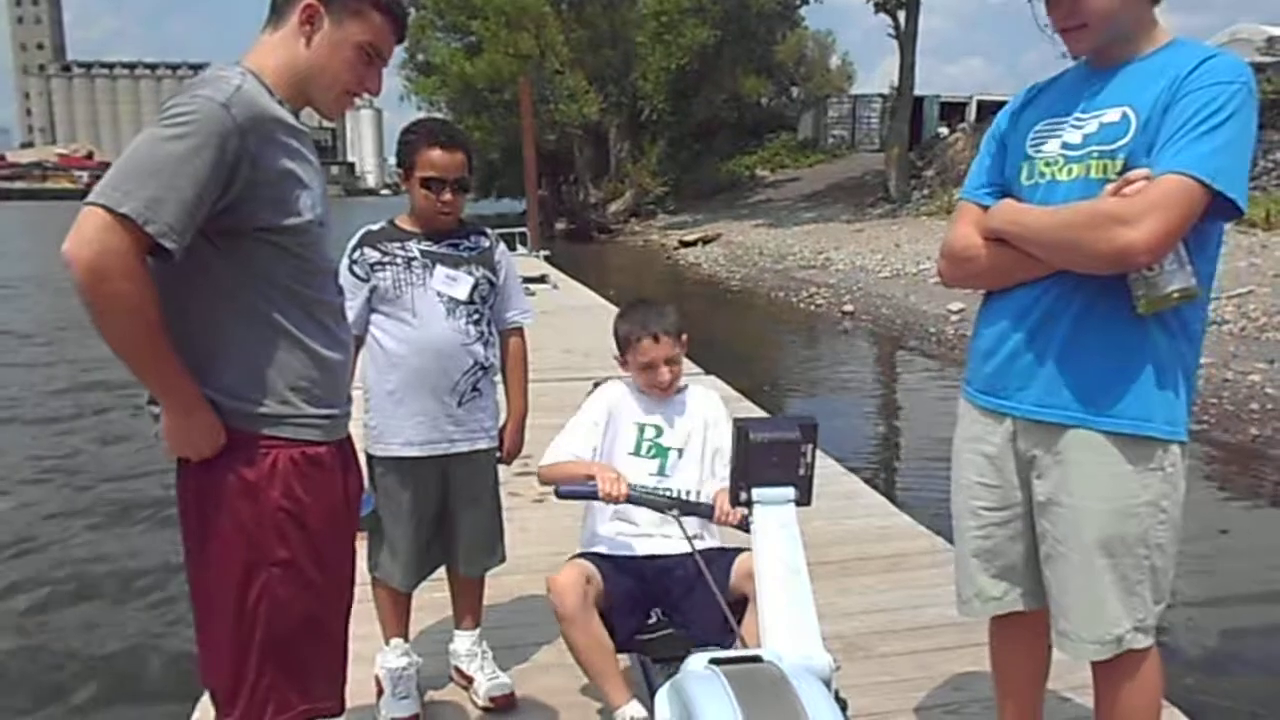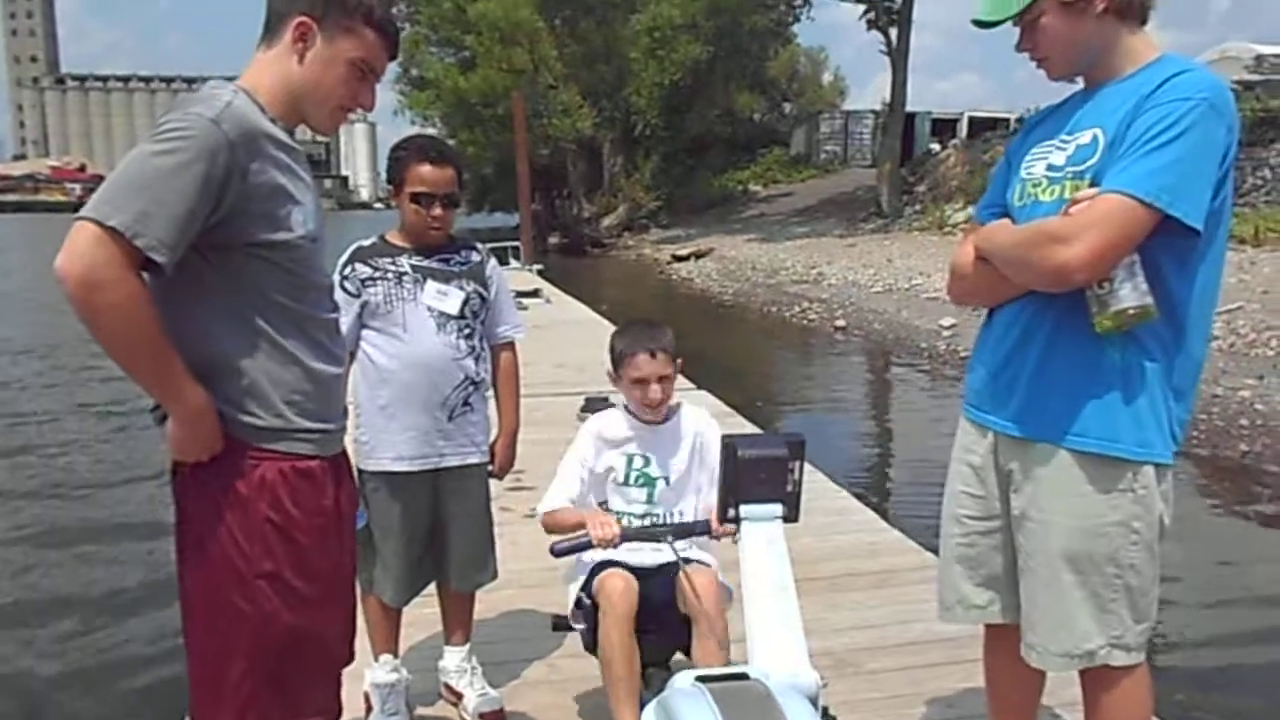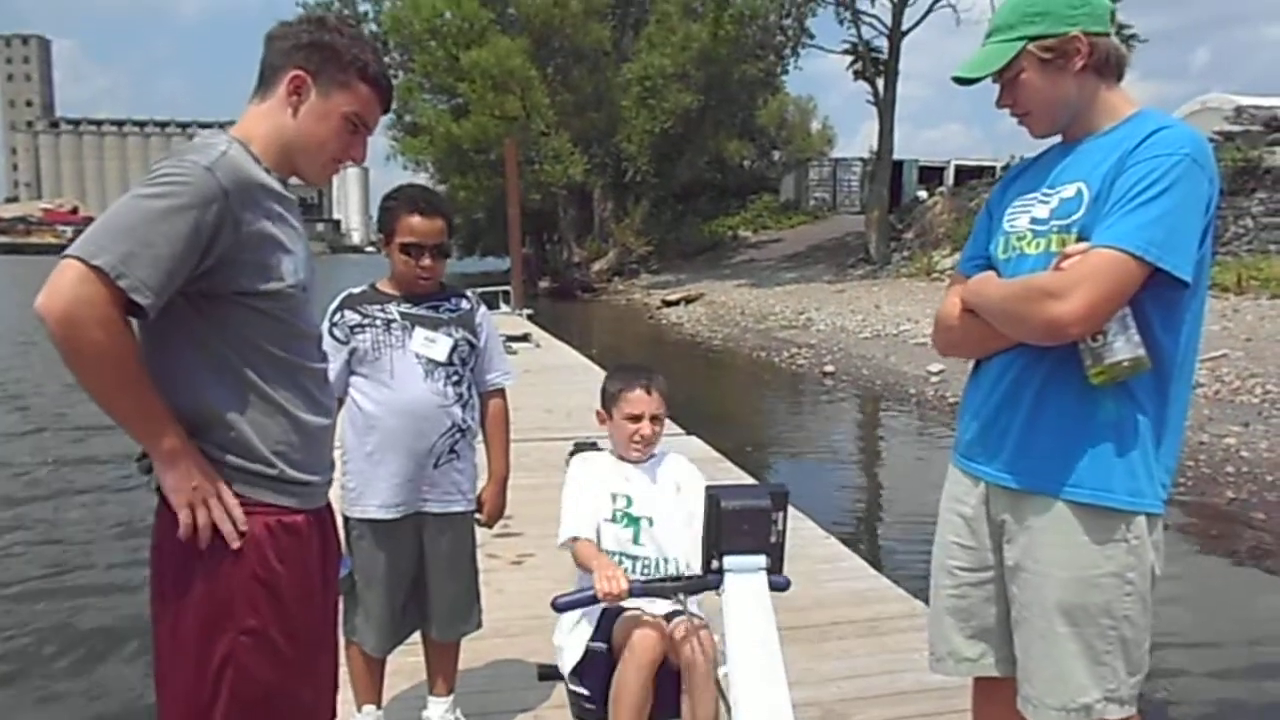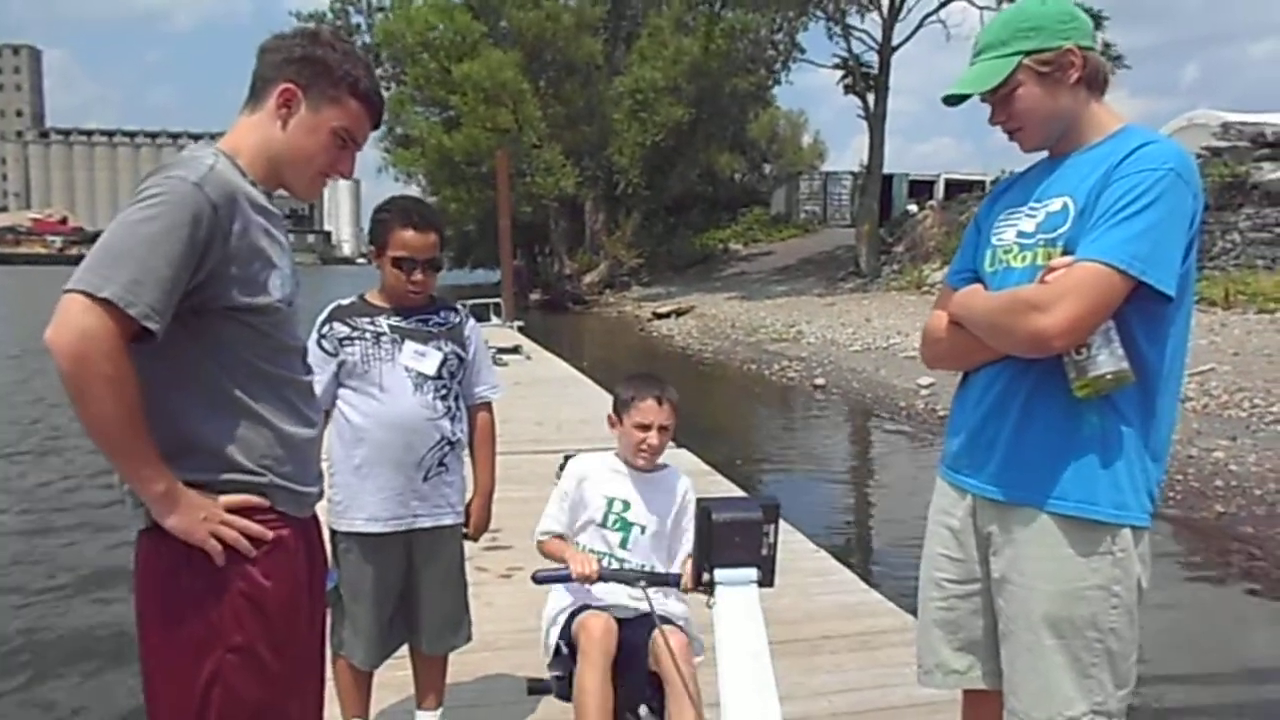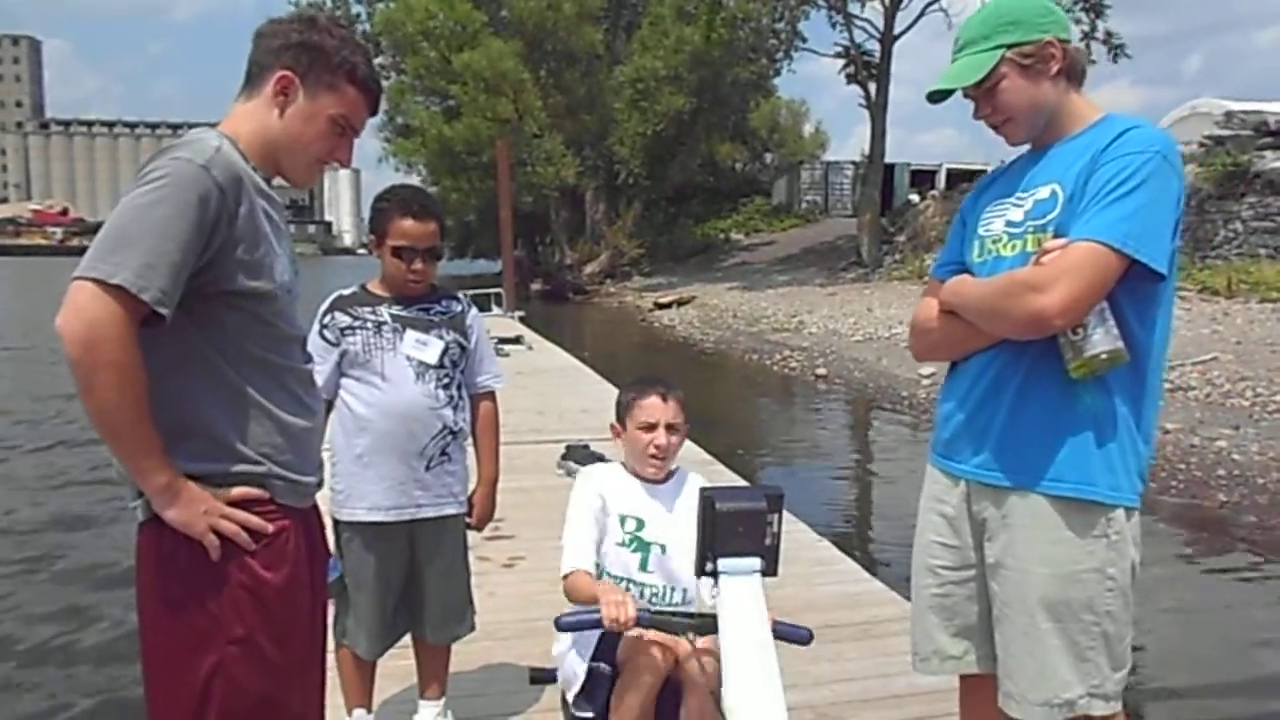
dt=0.7s
person 1, frame 1
left shoulder: (1209, 82)
right shoulder: (1030, 107)
left elbow: (1137, 234)
right elbow: (958, 258)
left wrist: (1014, 219)
right wrist: (1087, 233)
left hip: (1114, 409)
right hip: (995, 395)
left knee: (1117, 632)
right knee: (1012, 602)
person 1, frame 2
left shoulder: (1186, 99)
right shoulder: (1040, 129)
left elbow: (1075, 253)
right elbow: (964, 278)
left wrist: (1000, 238)
right wrist: (1042, 256)
left hip: (1099, 426)
right hip: (994, 411)
left knee: (1104, 651)
right knee: (1004, 621)
person 1, frame 3
left shoulder: (1166, 153)
right shoulder: (1020, 182)
left elbow: (1068, 309)
right elbow: (950, 331)
left wrist: (984, 290)
right wrist: (1032, 302)
left hip: (1086, 483)
right hip: (982, 466)
person 1, frame 4
left shoulder: (1152, 168)
right shoulder: (1008, 196)
left elbow: (1053, 322)
right elbow: (936, 342)
left wrist: (972, 304)
right wrist: (1023, 315)
left hip: (1072, 497)
right hip: (967, 481)
person 1, frame 5
left shoulder: (1135, 152)
right shoulder: (993, 188)
left elbow: (1052, 302)
right elbow: (926, 334)
left wrist: (962, 292)
right wrist: (1012, 301)
left hip: (1065, 479)
right hip: (959, 465)
person 2, frame 1
left shoulder: (280, 131)
right shoulder: (224, 110)
right elbow: (96, 250)
left wrist: (328, 442)
right wrist: (184, 407)
left hip: (309, 451)
right hip: (260, 461)
person 2, frame 2
left shoulder: (278, 147)
right shoulder: (219, 127)
right elbow: (88, 263)
left wrist: (323, 449)
right wrist: (190, 410)
left hip: (307, 465)
right hip: (255, 474)
person 2, frame 3
left shoulder: (267, 195)
right shoulder: (213, 176)
right elbow: (70, 302)
left wrist: (303, 517)
right wrist: (173, 453)
left hip: (293, 517)
right hip: (239, 527)
person 2, frame 4
left shoulder: (254, 207)
right shoulder: (199, 189)
right elbow: (78, 335)
left wrist: (294, 523)
right wrist: (165, 498)
left hip: (280, 533)
right hip: (230, 546)
person 2, frame 5
left shoulder: (251, 191)
right shoulder: (201, 171)
right elbow: (89, 322)
left wrist: (292, 521)
right wrist: (166, 489)
left hip: (279, 522)
right hip: (230, 534)
person 3, frame 1
left shoulder: (486, 249)
right shoulder: (371, 249)
left elbow: (511, 334)
right elbow: (343, 339)
left wrist: (517, 416)
left hip: (471, 432)
right hip: (398, 436)
left knee: (470, 547)
right knee: (394, 552)
left ankle: (468, 649)
right ankle: (396, 661)
person 3, frame 2
left shoulder: (478, 264)
right shoulder: (361, 265)
left elbow: (502, 349)
left wrist: (508, 431)
left hip: (463, 447)
right hip: (388, 450)
left knee: (461, 562)
right knee: (384, 568)
left ankle: (458, 663)
person 3, frame 3
left shoulder: (468, 313)
right shoulder: (351, 312)
left elbow: (492, 396)
left wrist: (498, 478)
left hip: (448, 493)
right hip: (374, 496)
left knee: (446, 612)
right knee: (369, 617)
person 3, frame 4
left shoulder: (457, 326)
right shoulder: (340, 324)
left elbow: (480, 411)
left wrist: (484, 492)
left hip: (438, 507)
right hip: (361, 510)
left knee: (433, 625)
right knee: (355, 631)
person 3, frame 5
left shoulder: (459, 315)
right shoulder: (341, 314)
left elbow: (482, 400)
left wrist: (487, 481)
left hip: (440, 496)
right hip: (364, 499)
left knee: (436, 613)
right knee: (359, 617)
person 4, frame 1
left shoulder: (706, 404)
right shoulder: (609, 400)
left elbow: (727, 480)
right elbow: (547, 471)
left wrist: (727, 496)
right wrist: (596, 467)
left hip: (692, 555)
right hip: (620, 557)
right knee: (566, 585)
person 4, frame 2
left shoulder: (699, 425)
right shoulder: (600, 431)
right elbow: (551, 516)
right wrist: (590, 517)
left hip: (681, 558)
right hip: (613, 563)
left knee: (705, 587)
right knee: (622, 593)
person 4, frame 3
left shoulder: (681, 471)
right shoulder: (587, 468)
right elbow: (579, 542)
right wrist: (600, 564)
left hip: (673, 609)
right hip: (605, 615)
left knee: (697, 641)
right knee: (646, 637)
person 4, frame 4
left shoulder: (679, 486)
right shoulder: (586, 469)
left elbow: (688, 553)
right elbow: (546, 538)
left wrist: (695, 567)
right wrist: (571, 553)
left hip: (651, 612)
right hip: (585, 603)
left knee: (676, 645)
right knee: (598, 630)
person 4, frame 5
left shoulder: (697, 494)
right shoulder: (596, 484)
right elbow: (573, 581)
right wrist: (606, 593)
left hip: (679, 636)
right hip: (602, 639)
left knee: (703, 661)
right knee: (654, 651)
